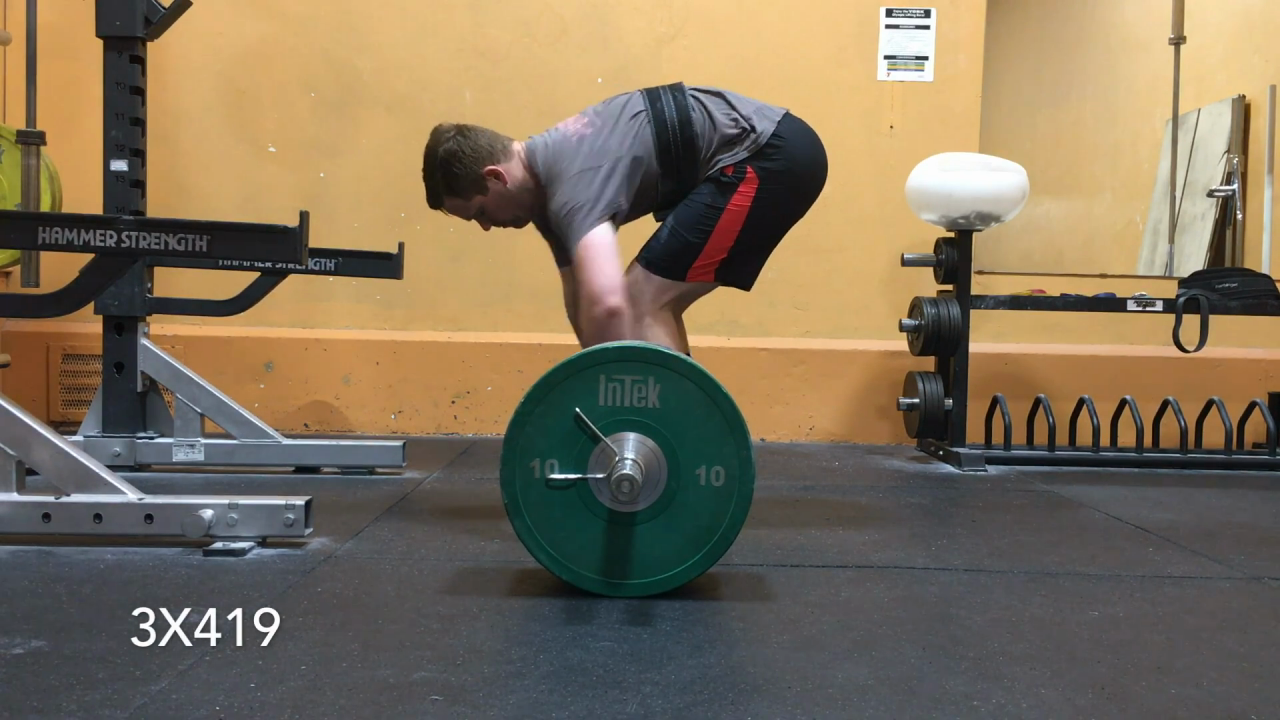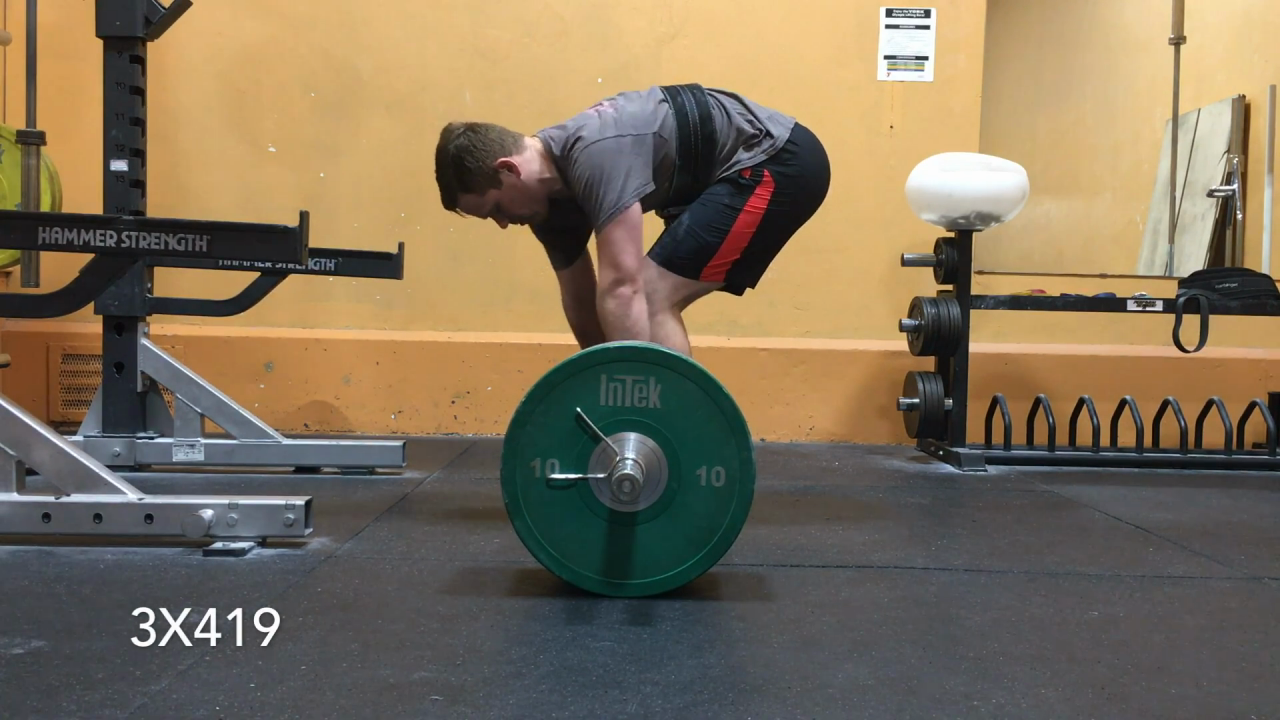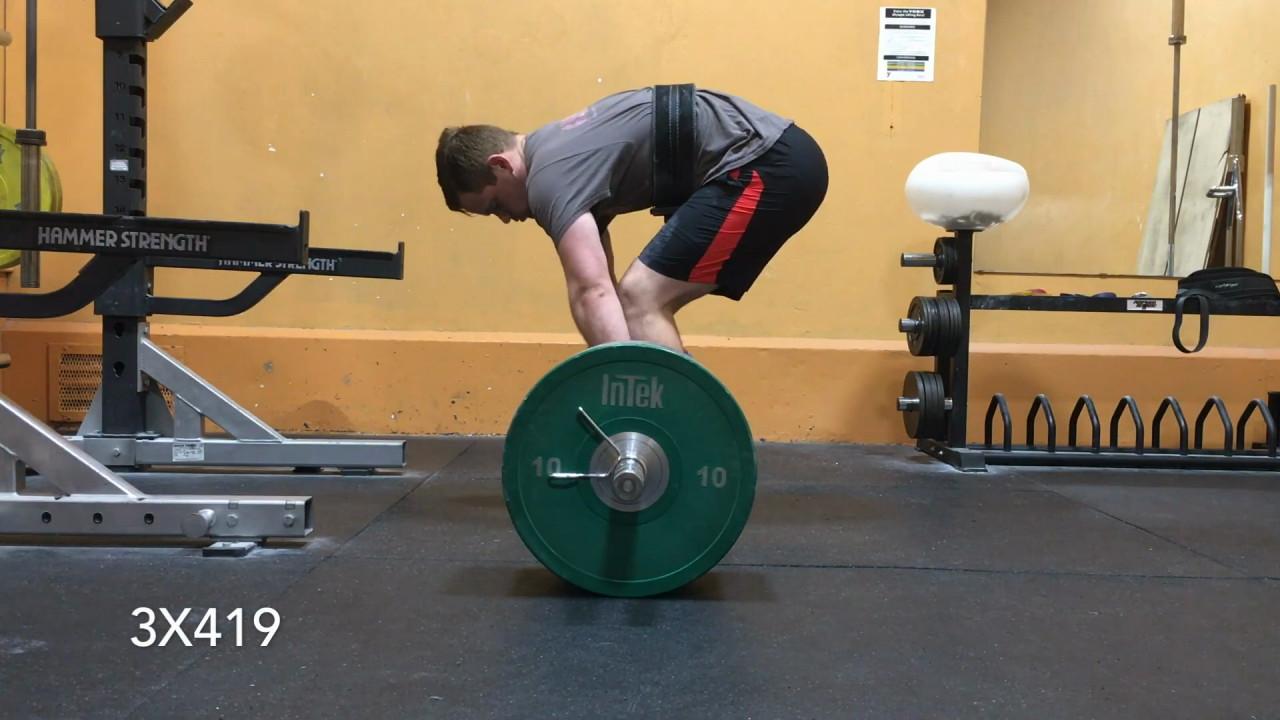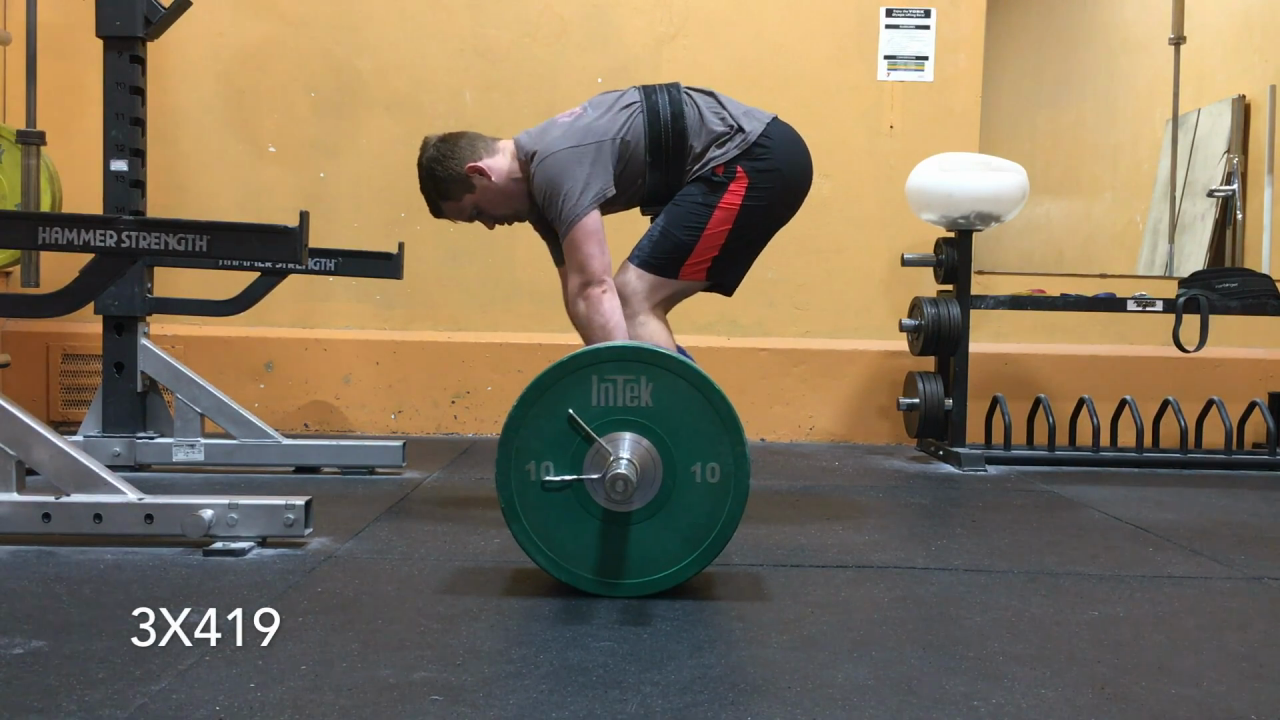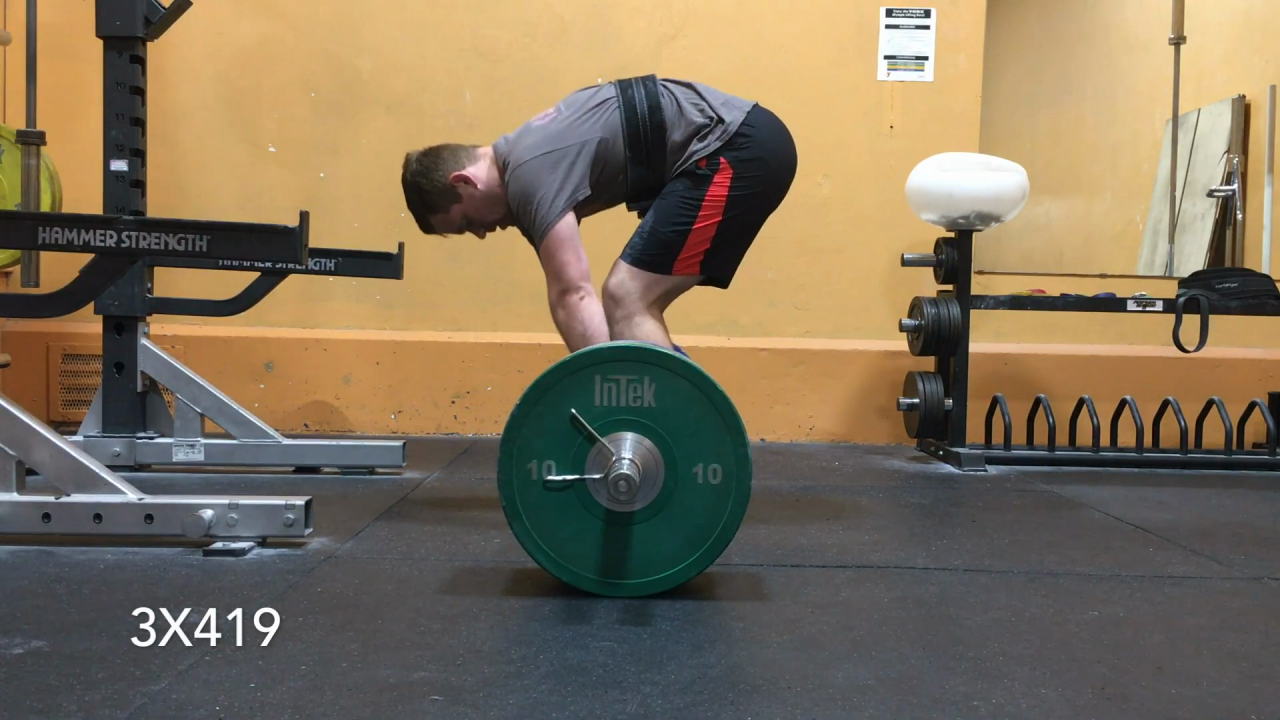
dt=0.5s
person 1, frame 1
left shoulder: (570, 180)
right shoulder: (551, 173)
left elbow: (607, 304)
right elbow: (600, 299)
left hip: (770, 155)
right hip: (775, 151)
left knee: (644, 301)
right knee: (653, 304)
person 1, frame 2
left shoulder: (594, 156)
right shoulder: (553, 194)
left elbow: (621, 288)
right elbow: (582, 297)
left hip: (778, 160)
right hip: (769, 162)
left knee: (654, 299)
right knee: (656, 302)
person 1, frame 3
left shoulder: (550, 175)
right shoulder: (568, 167)
left elbow: (591, 292)
right elbow: (601, 292)
left hip: (769, 164)
right hip: (777, 161)
left knee: (640, 299)
right knee: (644, 300)
person 1, frame 4
left shoulder: (553, 165)
right shoulder: (543, 183)
left elbow: (593, 288)
right elbow: (580, 289)
left hip: (755, 158)
right hip: (762, 157)
left knee: (634, 301)
right knee: (638, 303)
person 1, frame 5
left shoulder: (529, 175)
right shoulder: (529, 167)
left elbow: (571, 294)
right elbow: (572, 293)
left hip: (739, 148)
right hip: (747, 145)
left knee: (626, 299)
right knee: (633, 301)
